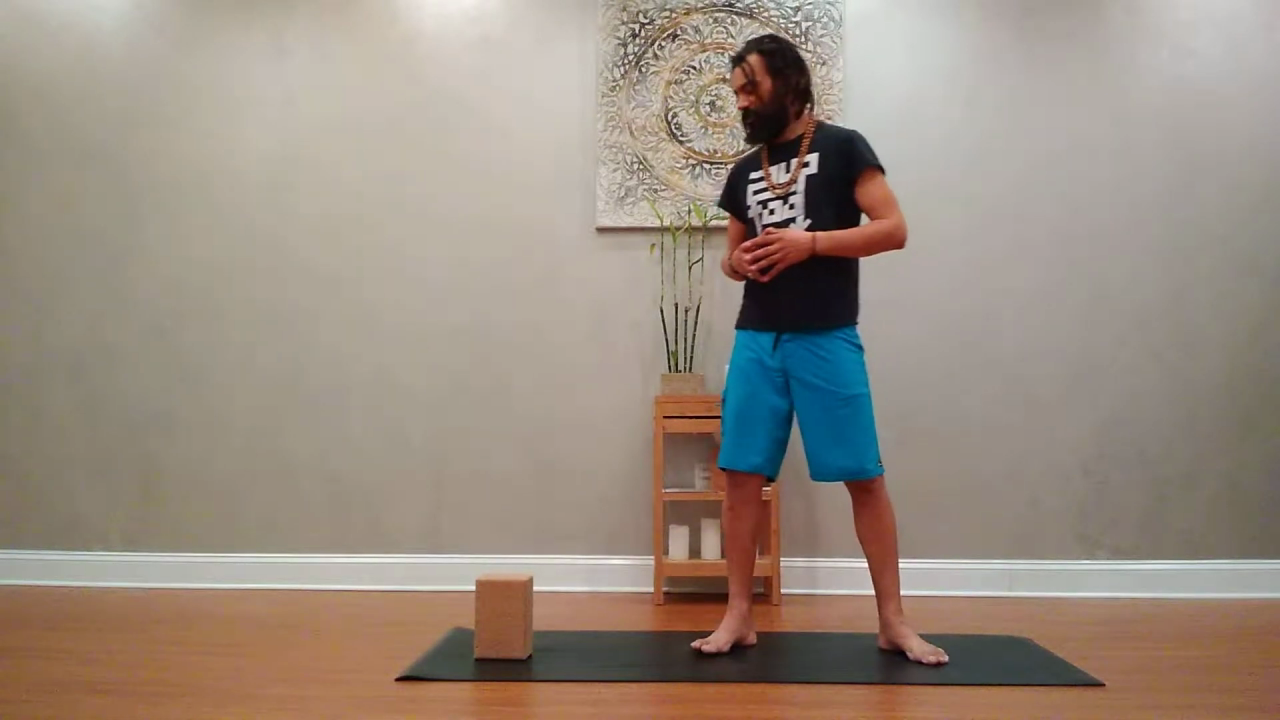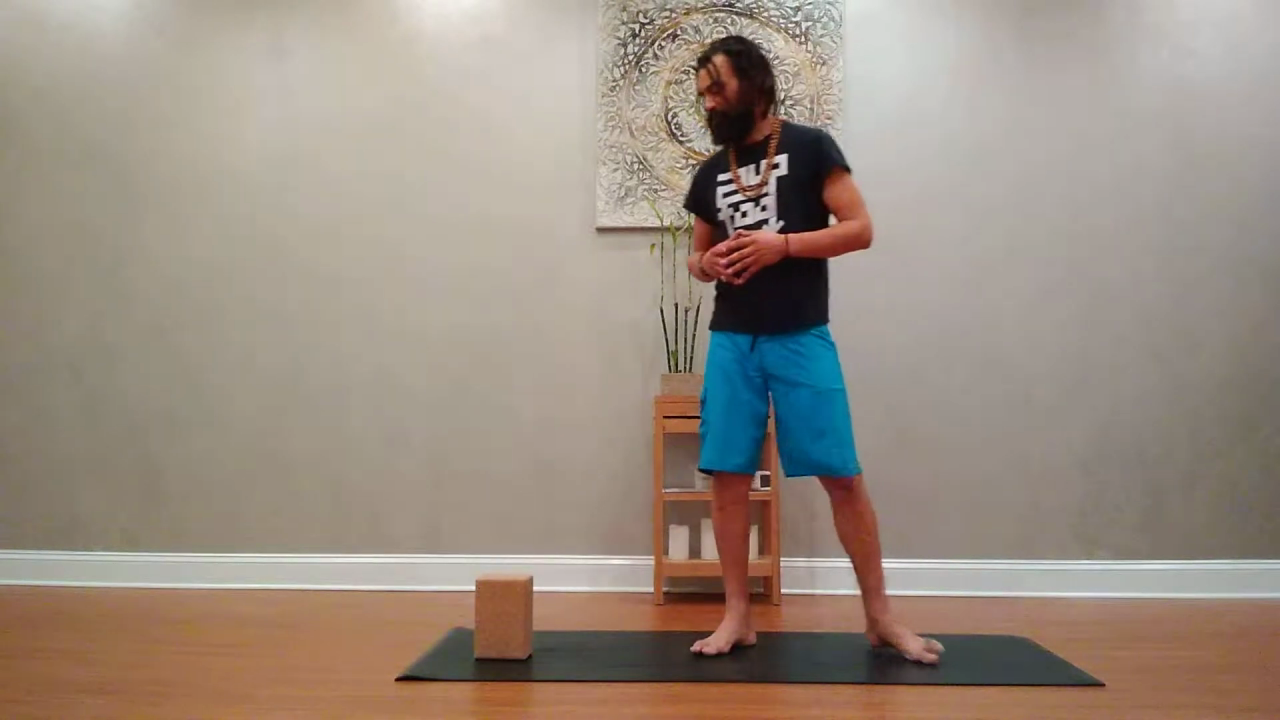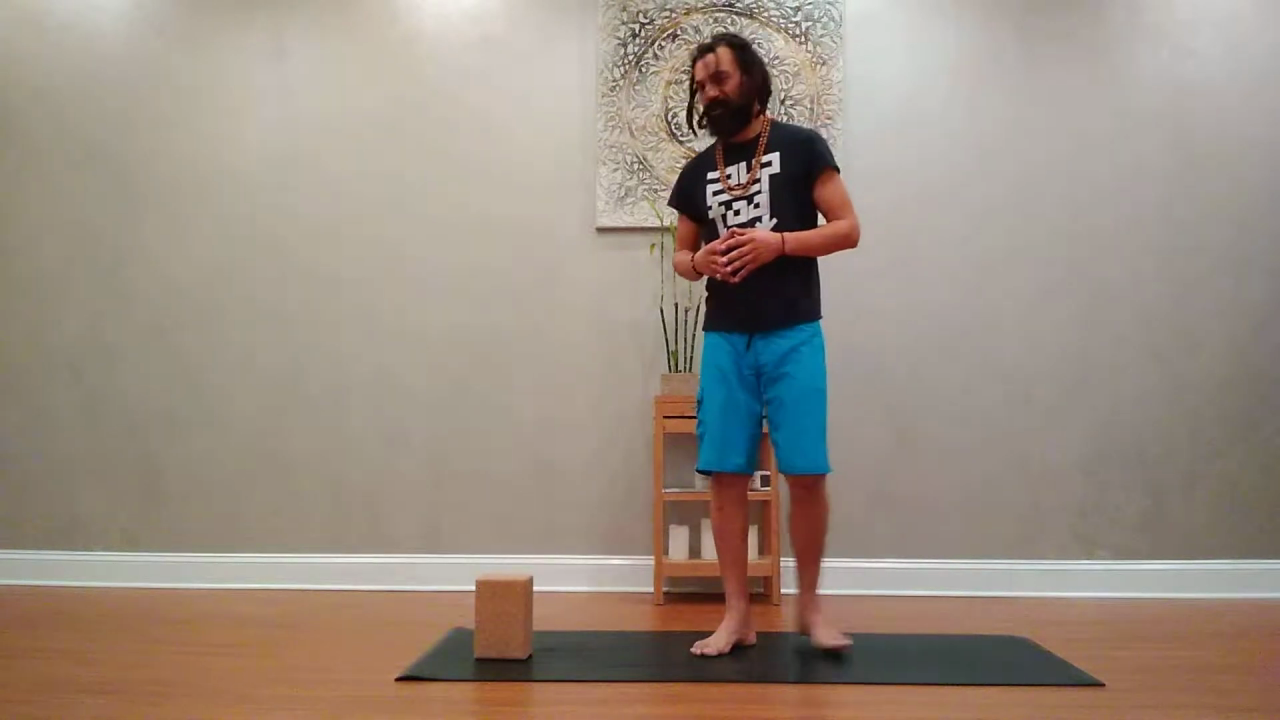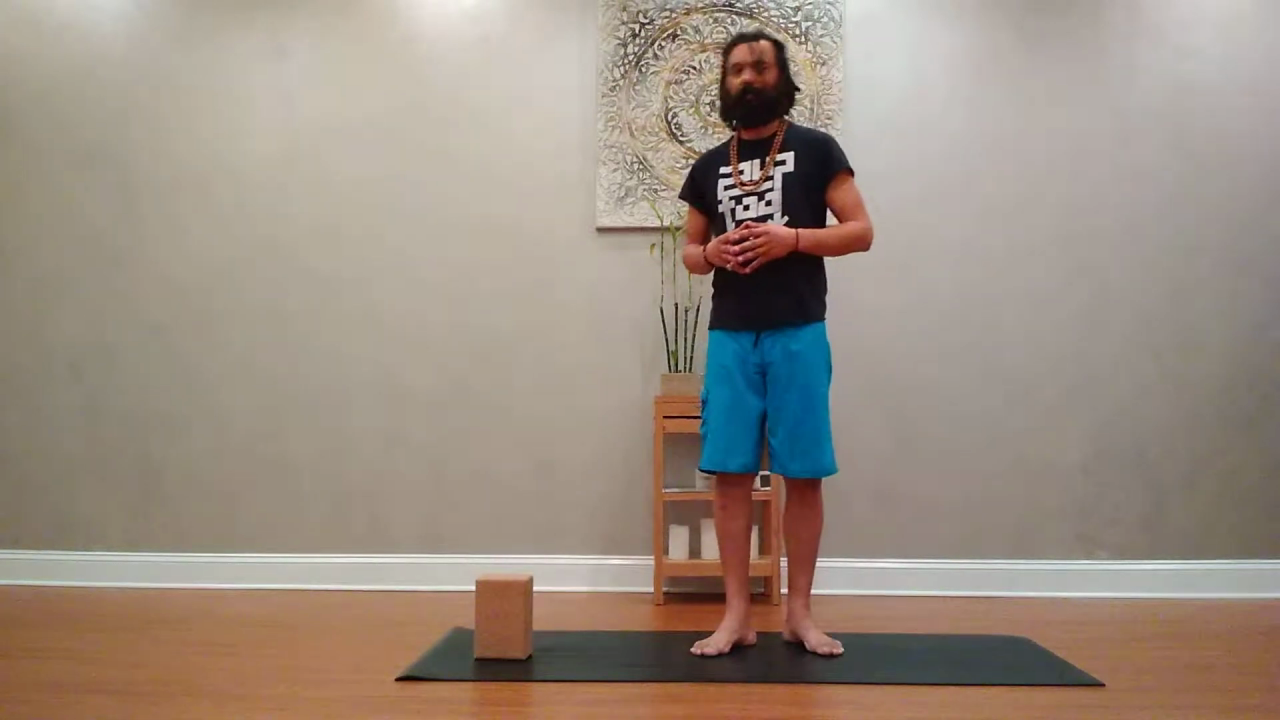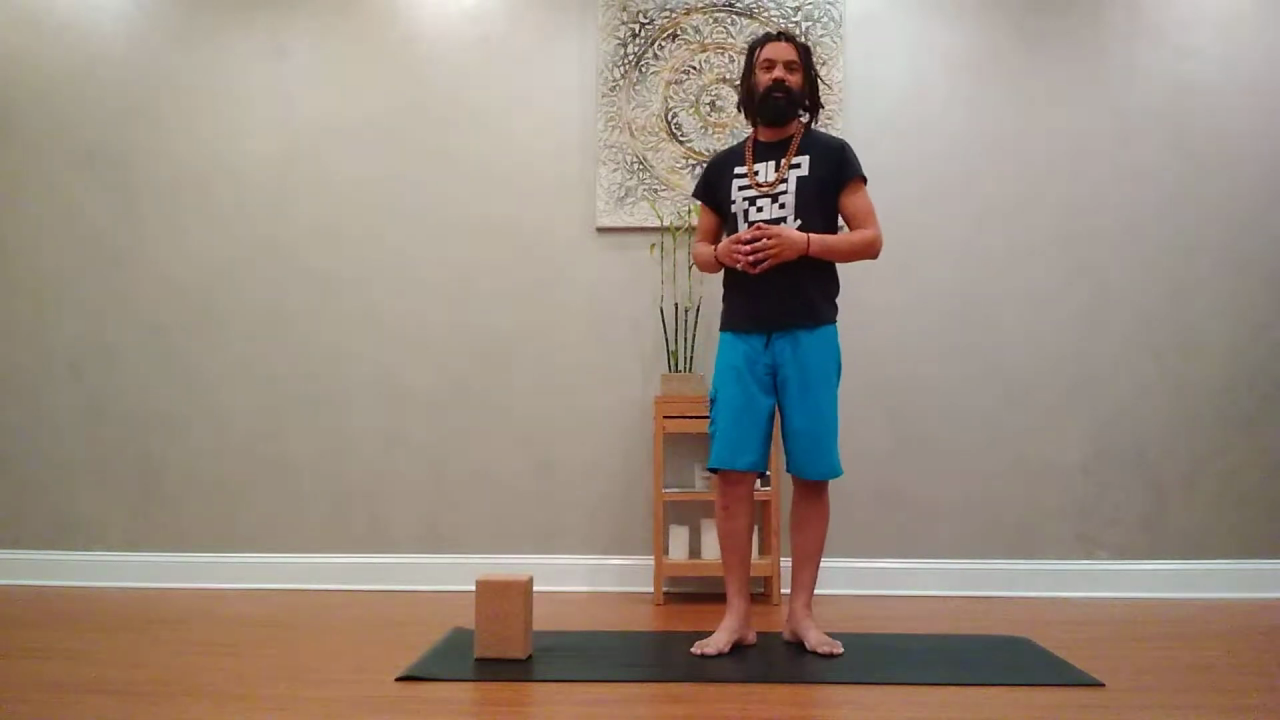
dt=0.3s
person 1, frame 1
left shoulder: (842, 146)
right shoulder: (744, 171)
left elbow: (893, 229)
left wrist: (807, 242)
right wrist: (739, 262)
left hip: (827, 339)
right hip: (756, 340)
left knee: (863, 478)
right knee: (742, 476)
left ankle: (893, 620)
right ankle: (738, 615)
person 1, frame 2
left shoulder: (811, 147)
right shoulder: (710, 173)
left elbow: (860, 229)
right elbow: (696, 256)
left wrist: (782, 244)
right wrist: (709, 263)
left hip: (802, 338)
right hip: (731, 341)
left knee: (841, 475)
right knee: (727, 475)
left ankle: (879, 614)
right ankle: (737, 614)
person 1, frame 3
left shoulder: (801, 146)
right shoulder: (697, 171)
left elbow: (847, 228)
right elbow: (681, 256)
left wrist: (776, 243)
right wrist: (701, 262)
left hip: (794, 335)
right hip: (725, 339)
left knee: (807, 473)
right knee: (726, 476)
left ankle: (809, 606)
right ankle: (737, 615)
person 1, frame 4
left shoulder: (816, 148)
right shoulder: (709, 166)
left elbow: (860, 231)
right elbow: (689, 250)
left wrist: (791, 238)
right wrist: (712, 253)
left hip: (799, 333)
right hip: (730, 336)
left knee: (804, 474)
right knee: (730, 474)
left ankle: (799, 612)
right ankle: (738, 614)
person 1, frame 5
left shoulder: (831, 154)
right shoulder: (723, 165)
left elbow: (870, 240)
right elbow: (700, 248)
left wrist: (803, 241)
right wrist: (724, 252)
left hip: (810, 336)
right hip: (740, 337)
left knee: (812, 476)
right knee: (732, 474)
left ankle: (800, 612)
right ankle: (737, 614)
